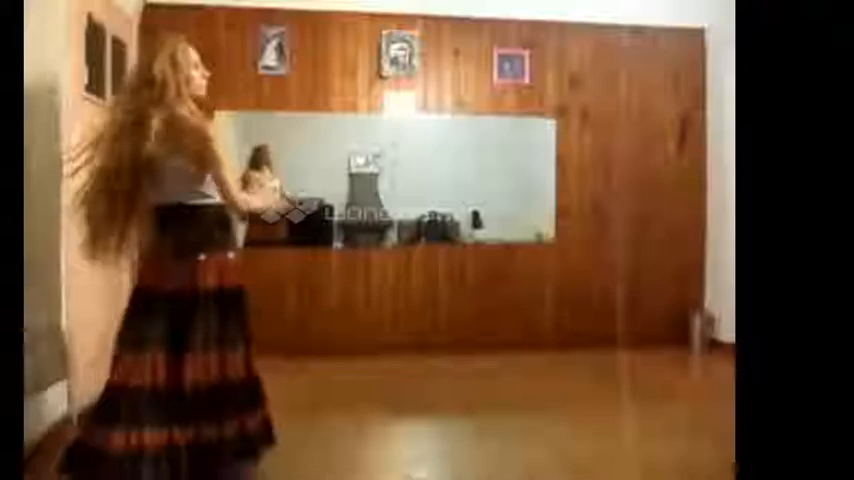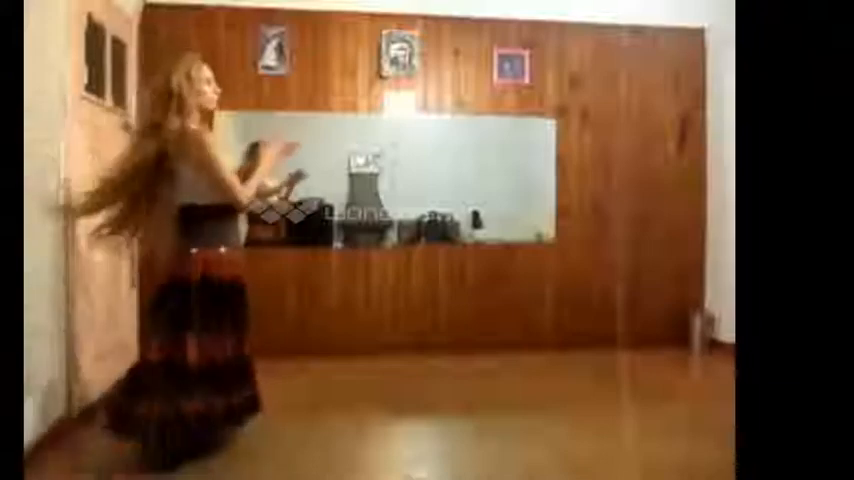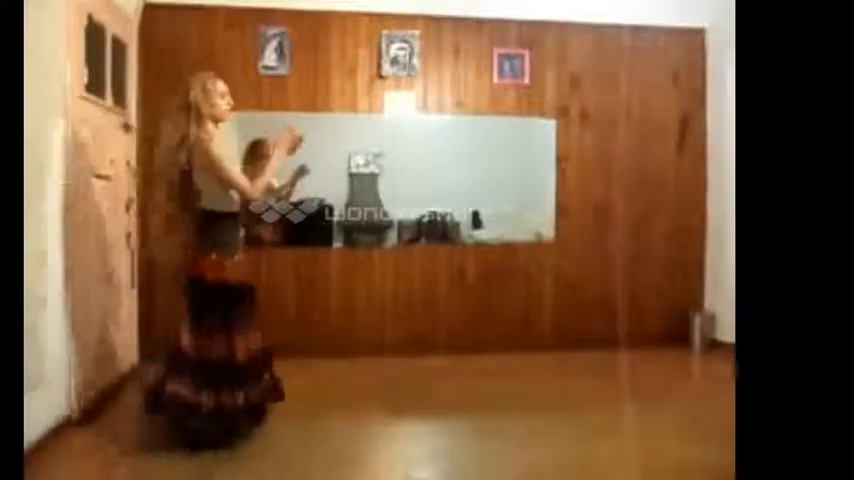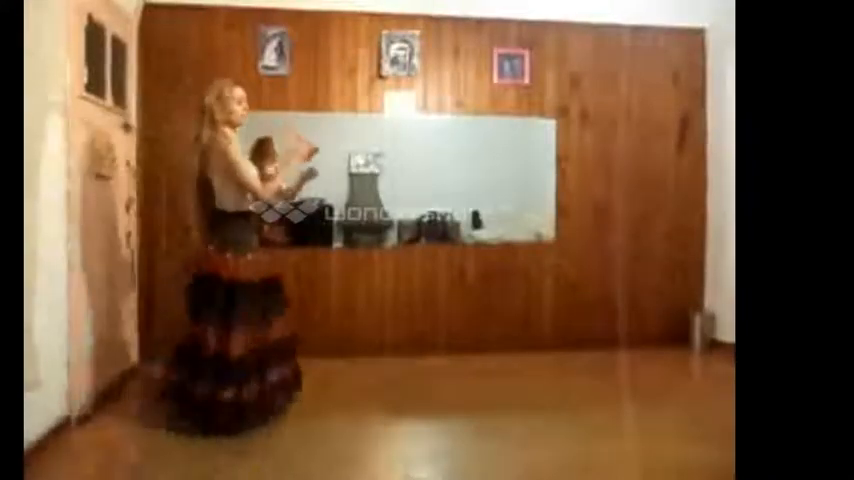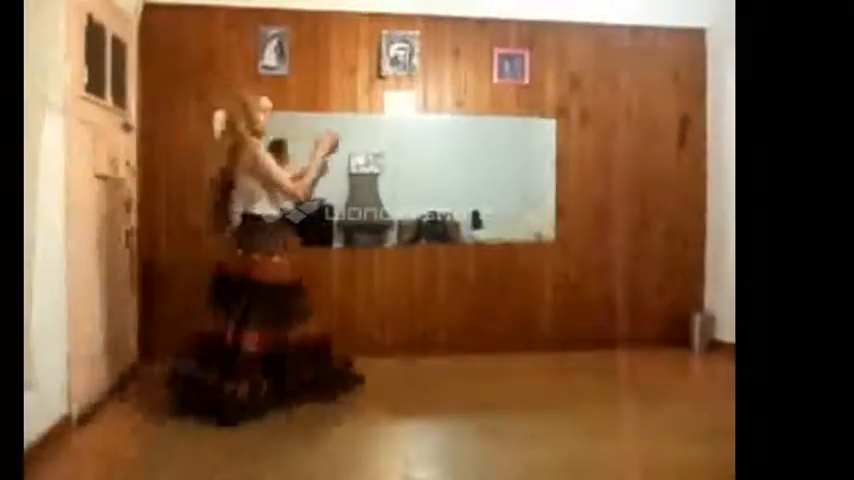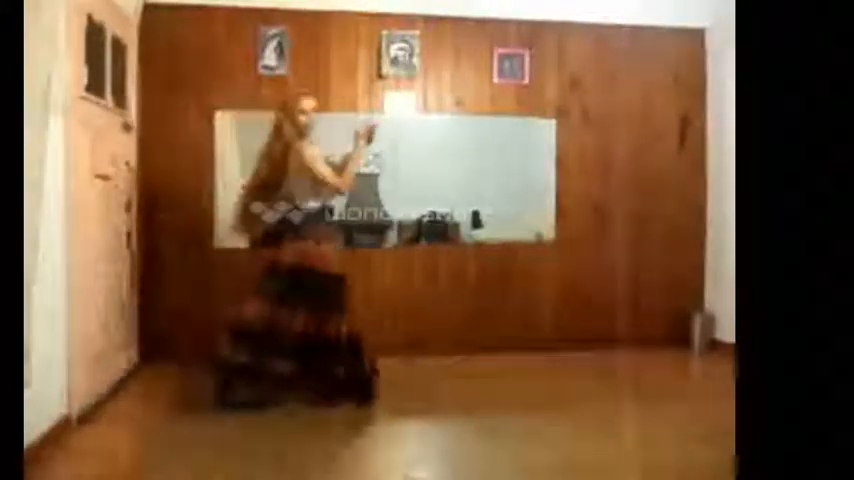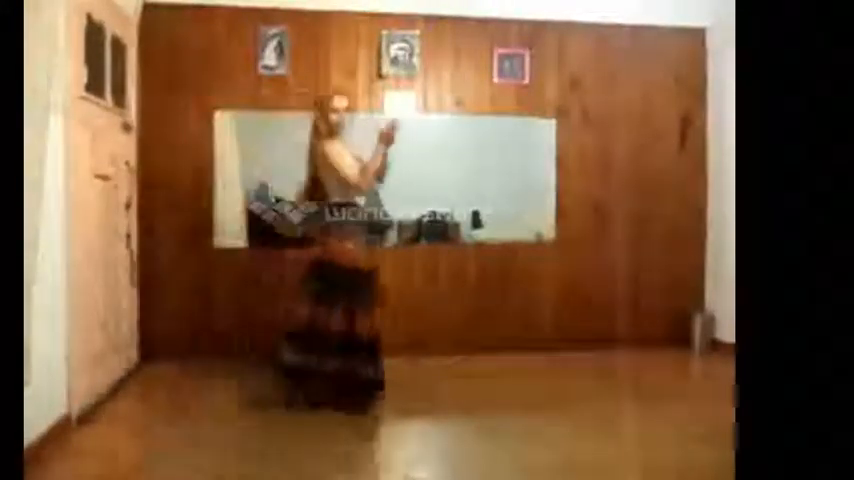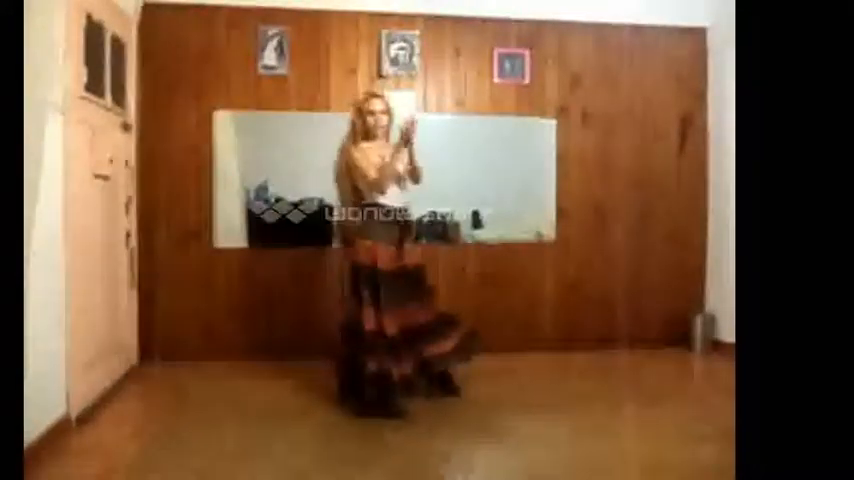
dt=0.3s
person 1, frame 1
left shoulder: (148, 127)
right shoulder: (192, 125)
right elbow: (234, 200)
right wrist: (262, 201)
left hip: (167, 248)
right hip: (207, 246)
left knee: (163, 351)
right knee: (208, 354)
person 1, frame 2
left shoulder: (177, 133)
right shoulder: (195, 135)
right elbow: (239, 197)
left wrist: (264, 163)
right wrist: (267, 159)
left hip: (193, 242)
right hip: (211, 245)
left knee: (189, 338)
right knee: (209, 339)
left ankle: (167, 429)
right ankle: (195, 432)
person 1, frame 3
left shoulder: (203, 141)
right shoulder: (204, 143)
left elbow: (237, 188)
right elbow: (250, 192)
left wrist: (275, 155)
right wrist: (276, 154)
left hip: (216, 242)
right hip: (219, 246)
left knee: (223, 332)
right knee: (219, 333)
left ankle: (214, 414)
right ankle: (211, 420)
person 1, frame 4
left shoulder: (221, 142)
right shoulder: (224, 143)
left elbow: (254, 191)
right elbow: (263, 194)
right wrist: (292, 160)
left hip: (232, 238)
right hip: (234, 242)
left knee: (236, 325)
right knee: (231, 328)
right ankle: (221, 410)
person 1, frame 5
left shoulder: (245, 149)
right shoulder: (253, 149)
left elbow: (284, 189)
right elbow: (296, 191)
left wrist: (319, 160)
right wrist: (318, 154)
left hip: (257, 240)
right hip: (261, 244)
left knee: (260, 321)
right knee: (253, 324)
right ankle: (230, 397)
person 1, frame 6
left shoulder: (289, 149)
right shoulder: (303, 149)
left elbow: (337, 173)
right elbow: (340, 185)
left wrist: (358, 146)
right wrist: (360, 148)
left hip: (305, 225)
right hip: (311, 230)
person 1, frame 7
left shoulder: (340, 146)
right shoulder: (328, 147)
left elbow: (374, 177)
right elbow: (362, 183)
left wrist: (384, 149)
right wrist: (381, 147)
left hip: (347, 223)
right hip: (341, 227)
left knee: (351, 300)
right knee: (345, 300)
right ankle: (344, 383)
person 1, frame 8
left shoulder: (395, 147)
right shoulder: (355, 150)
left elbow: (416, 179)
right elbow: (378, 183)
left wrist: (410, 148)
right wrist: (397, 149)
left hip: (402, 226)
right hip: (375, 229)
left knee: (411, 297)
right knee: (380, 305)
left ankle: (422, 374)
right ankle: (378, 387)
